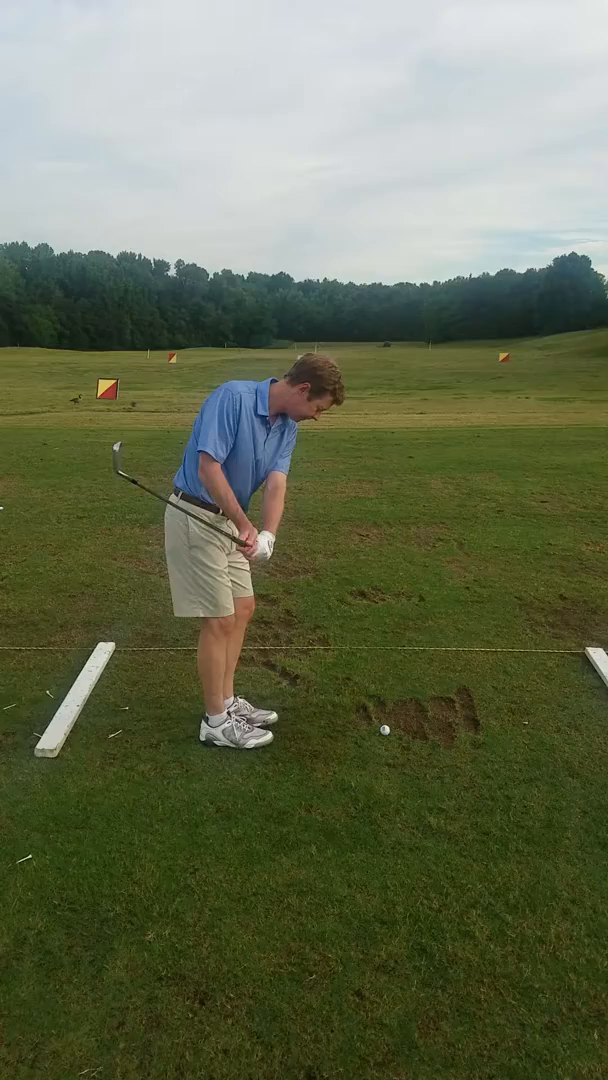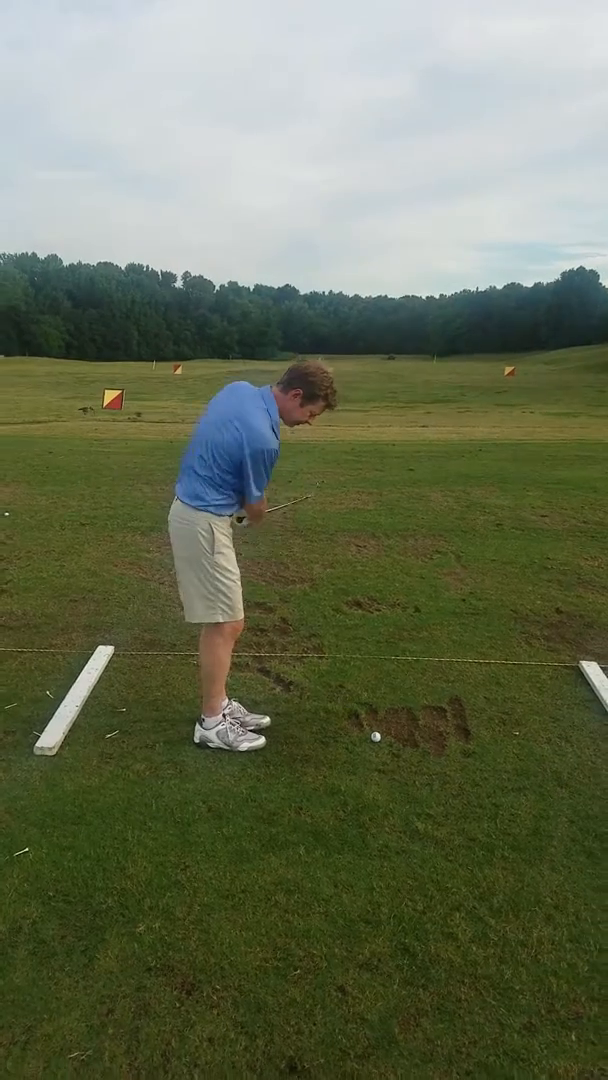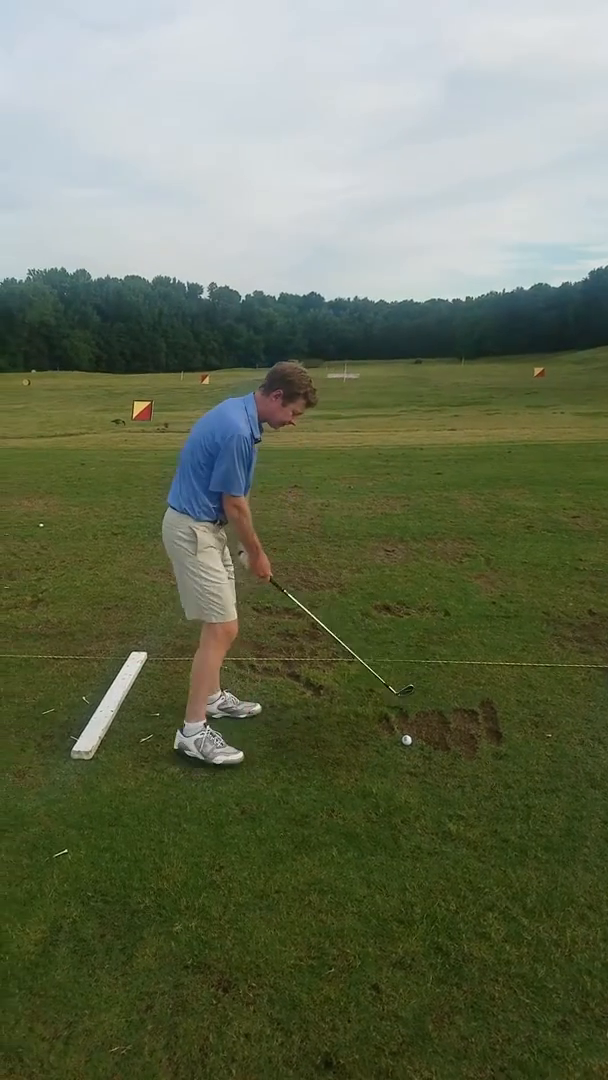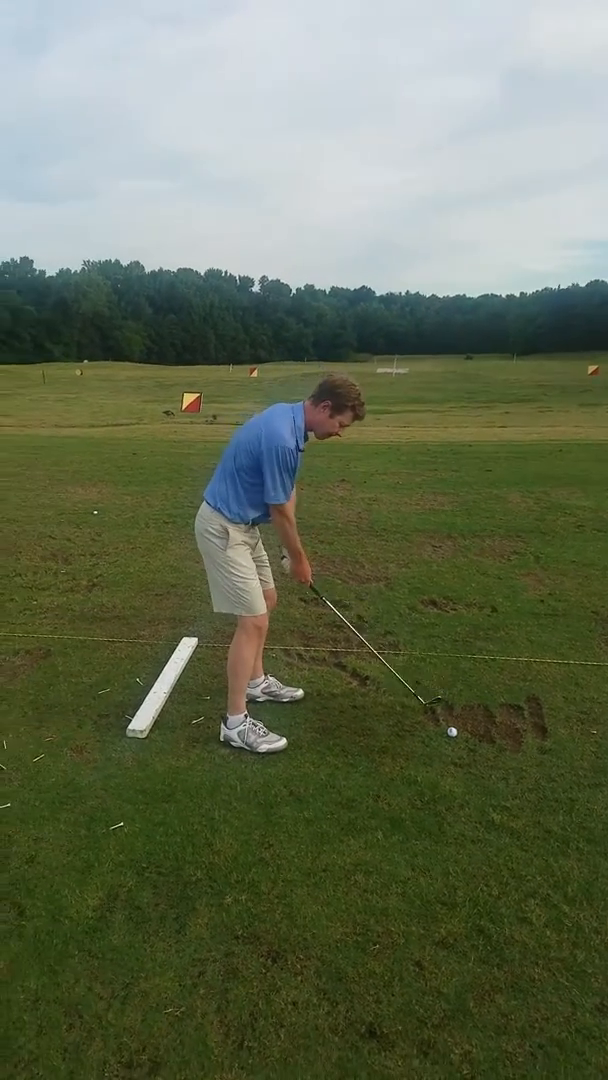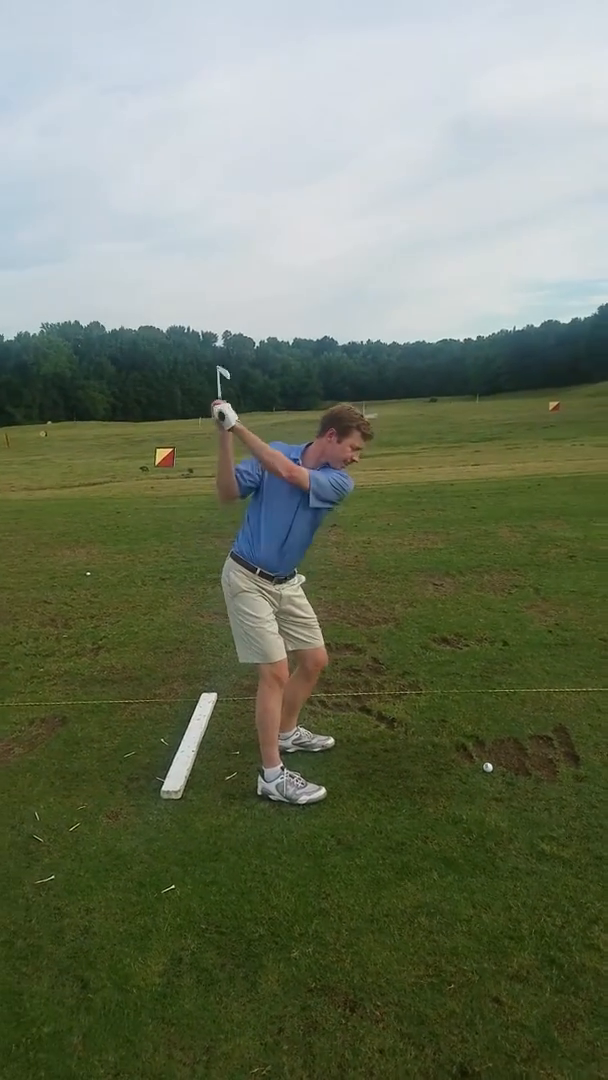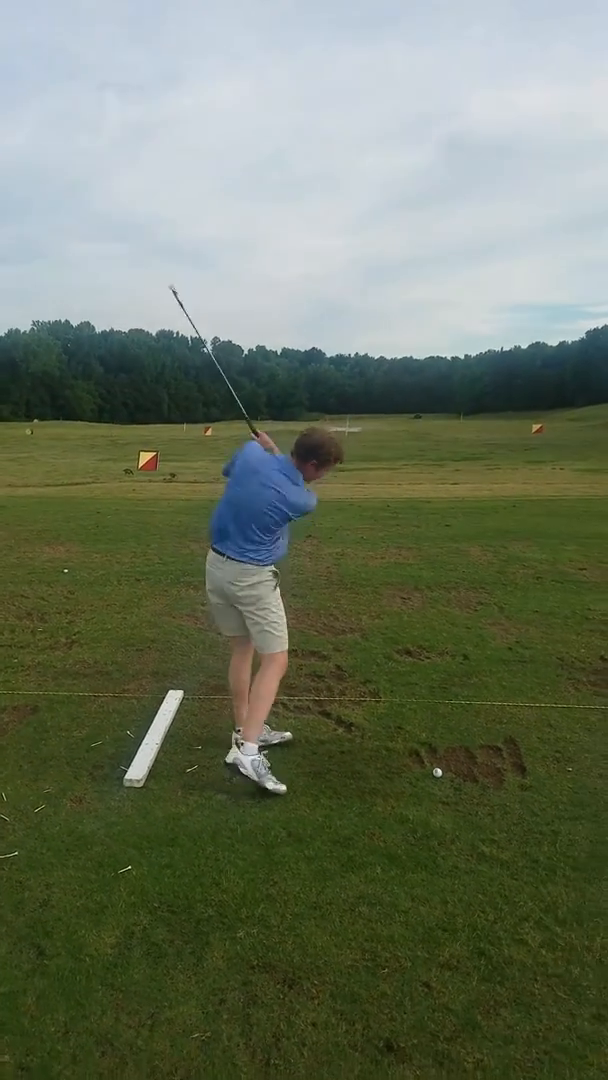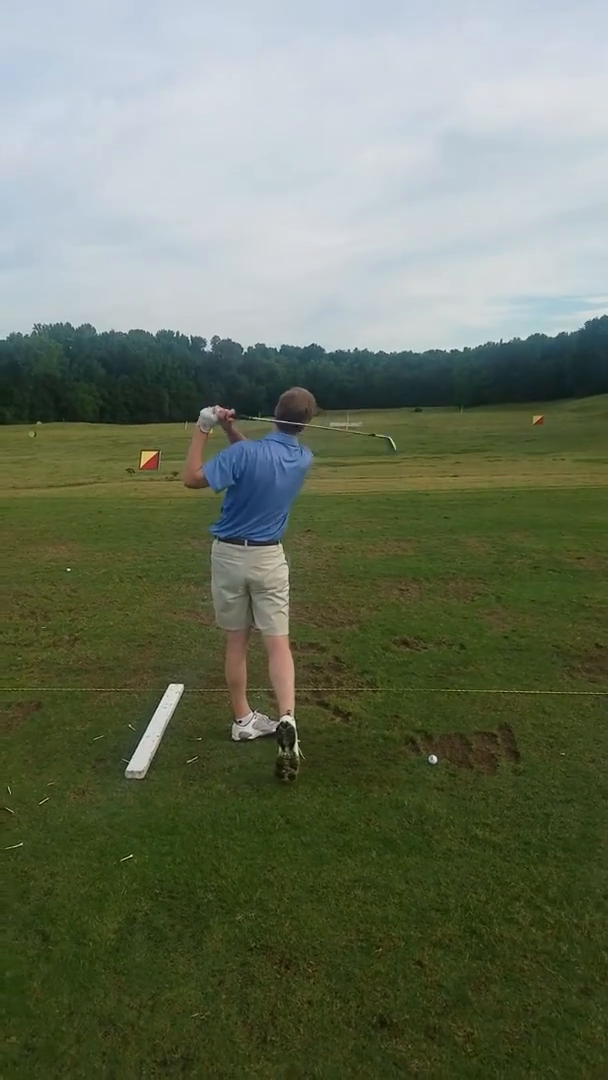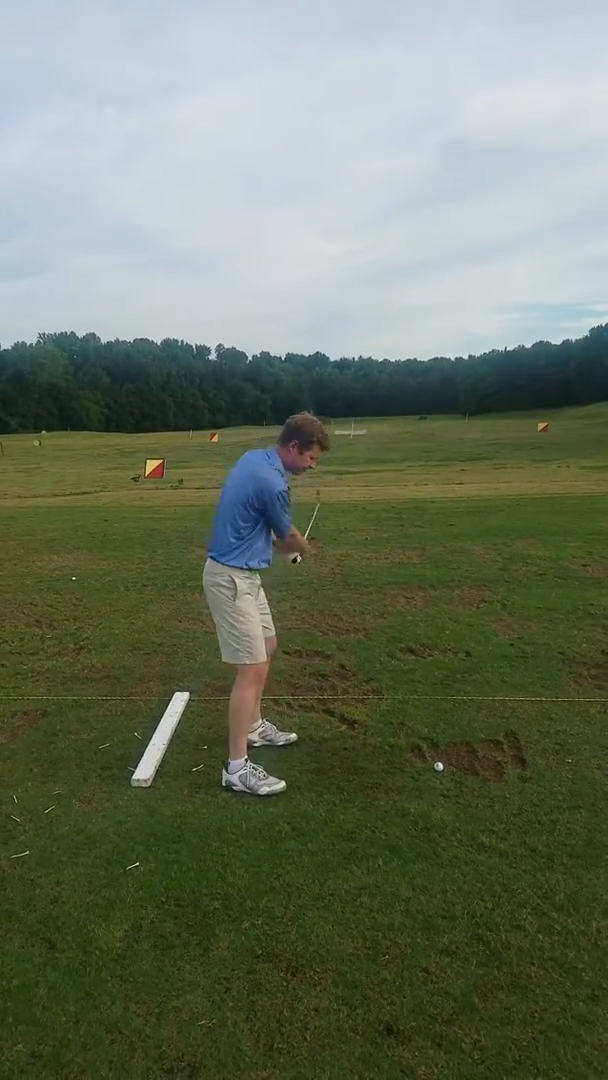
dt=0.7s
person 1, frame 1
left shoulder: (287, 427)
right shoulder: (233, 397)
left elbow: (276, 484)
right elbow: (208, 468)
left wrist: (268, 535)
right wrist: (244, 524)
left hip: (227, 519)
right hip: (196, 517)
left knee: (242, 610)
right knee: (219, 620)
left ankle: (227, 701)
right ankle: (216, 721)
person 1, frame 2
left shoulder: (239, 390)
right shoulder: (262, 438)
right elbow: (253, 502)
right wrist: (257, 516)
left hip: (194, 512)
right hip: (204, 524)
left knee: (219, 620)
right knee: (227, 624)
left ankle: (220, 704)
right ankle: (211, 723)
person 1, frame 3
left shoulder: (238, 411)
right shoulder: (237, 430)
right elbow: (234, 503)
right wrist: (256, 553)
left hip: (207, 525)
right hip: (193, 530)
left knee: (222, 617)
right knee: (222, 627)
left ankle: (211, 696)
right ankle: (192, 730)
person 1, frame 4
left shoulder: (288, 416)
right shoulder: (281, 439)
left elbow: (288, 494)
right elbow: (280, 510)
left wrist: (292, 550)
right wrist: (299, 559)
left hip: (242, 523)
right hip: (223, 527)
left knee: (265, 601)
right knee: (253, 620)
left ankle: (255, 681)
right ankle: (235, 722)
person 1, frame 5
left shoulder: (340, 483)
right shoulder: (276, 452)
left elbow: (287, 472)
right elbow: (227, 493)
left wrist: (238, 428)
right wrist: (225, 436)
left hip: (285, 583)
right hip: (245, 578)
left knee: (315, 661)
right knee: (276, 672)
left ankle: (286, 732)
right ankle: (271, 775)
person 1, frame 6
left shoulder: (249, 454)
right shoulder: (302, 501)
left elbow: (229, 473)
left hip: (217, 565)
right hip: (253, 576)
left knee: (242, 646)
right knee: (275, 660)
left ankle: (245, 728)
right ankle: (247, 750)
person 1, frame 7
left shoulder: (246, 453)
right shoulder: (304, 460)
left elbow: (192, 479)
left wrist: (203, 430)
right wrist: (232, 430)
left hip: (228, 554)
right hip: (269, 558)
left knee: (236, 642)
right knee: (278, 643)
left ankle: (243, 719)
right ankle: (287, 719)
person 1, frame 8
left shoulder: (252, 459)
right shoulder: (272, 484)
right elbow: (287, 538)
left wrist: (283, 543)
right wrist: (304, 547)
left hip: (233, 572)
right hip: (232, 579)
left knee: (266, 648)
right knee: (253, 670)
left ankle: (253, 726)
right ankle: (236, 766)
